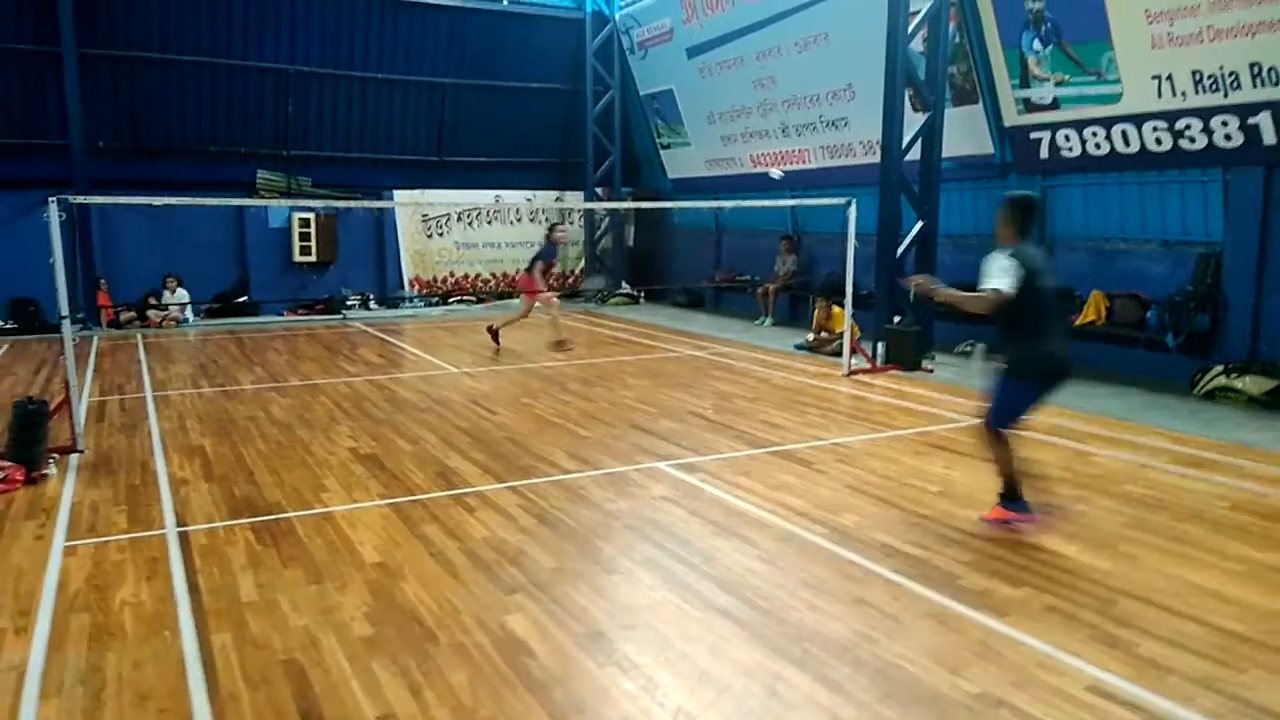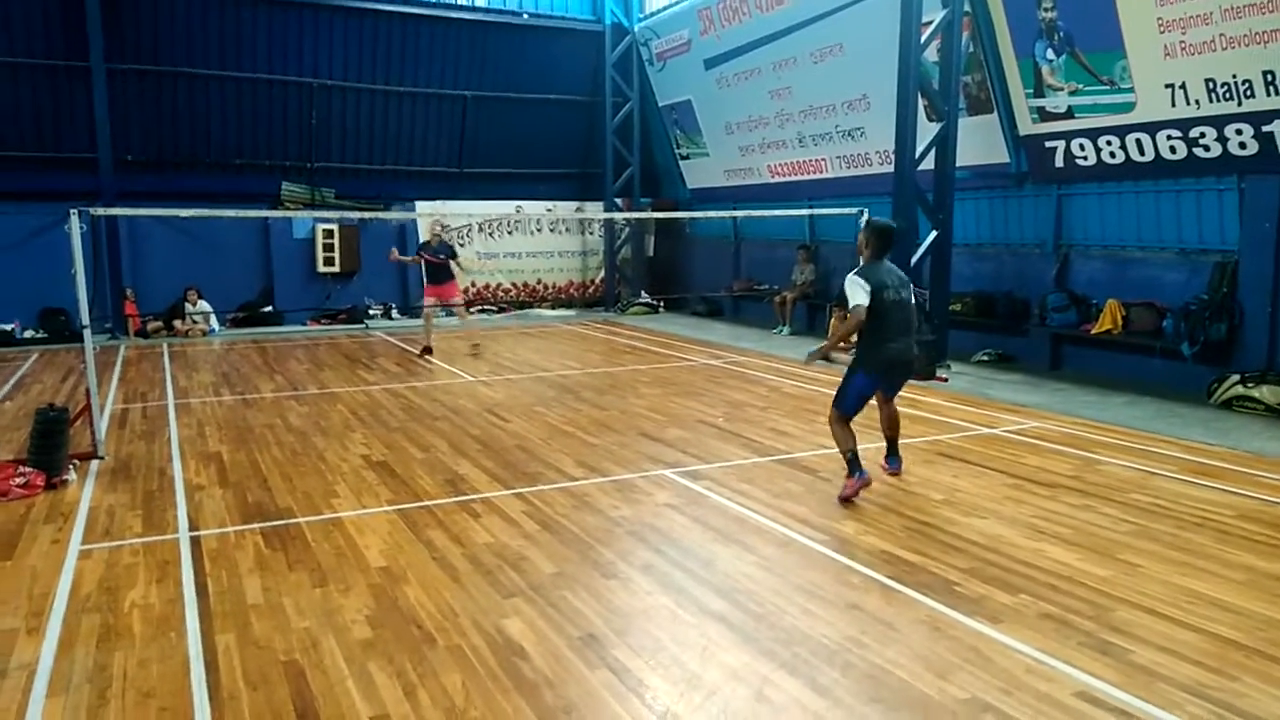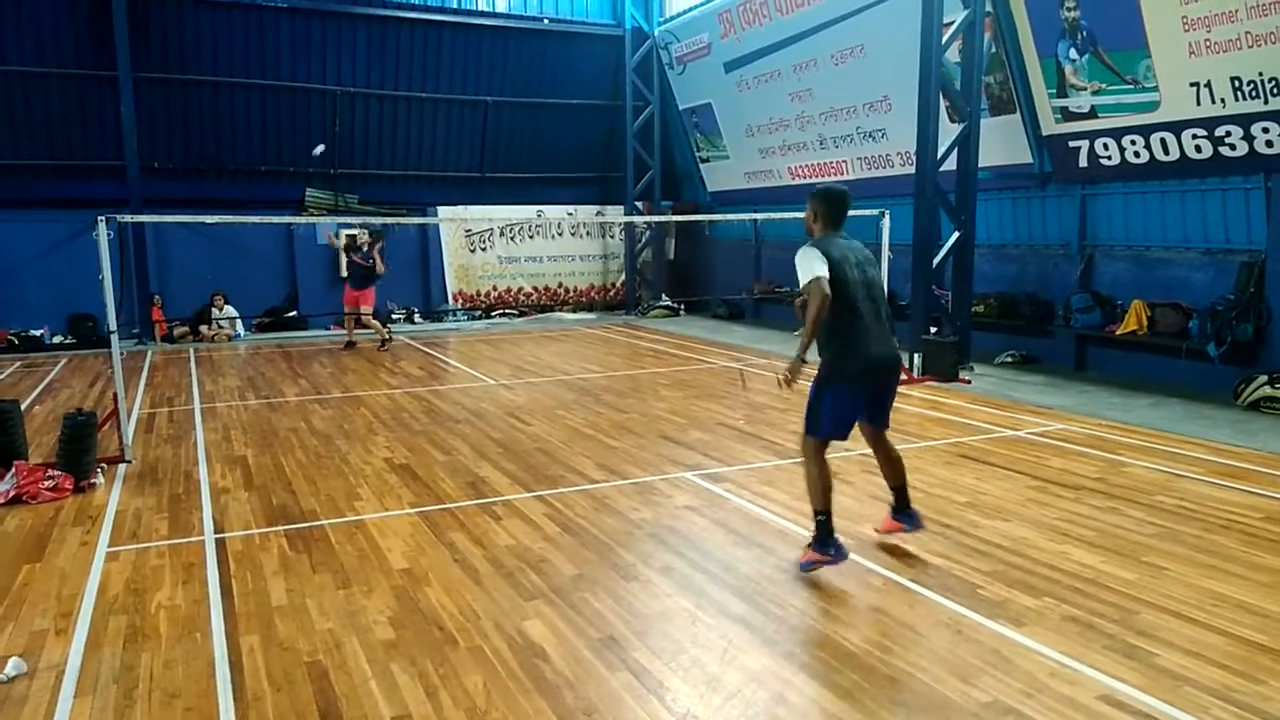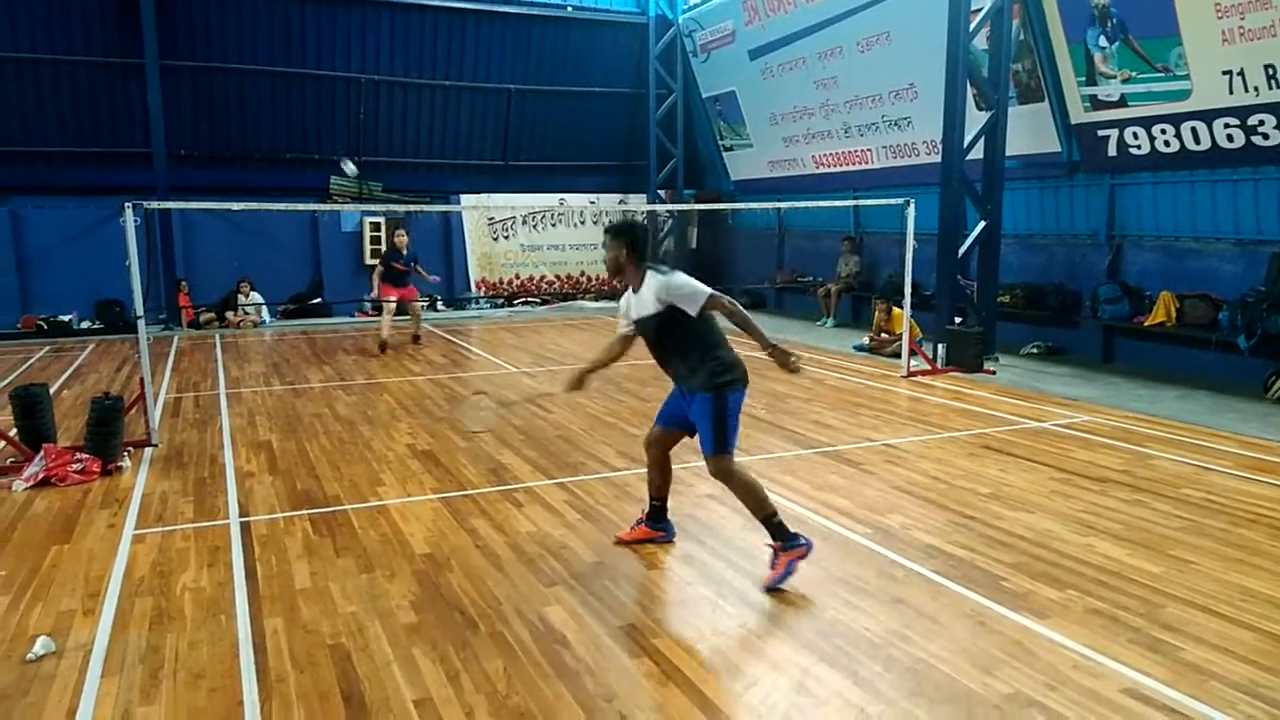
dt=1s
person 1, frame 1
left shoulder: (1002, 260)
right shoulder: (1035, 257)
left elbow: (986, 305)
left wrist: (937, 289)
left hip: (1028, 362)
right hip: (1052, 359)
left knee: (992, 430)
right knee: (996, 426)
left ankle: (1019, 503)
right ankle: (1011, 503)
person 1, frame 2
left shoulder: (858, 278)
right shoulder: (901, 276)
left elbow: (858, 319)
left wrist: (826, 347)
left hip: (873, 360)
right hip: (905, 358)
left knee: (838, 418)
right knee: (885, 402)
left ankle: (855, 473)
right ankle: (893, 458)
person 1, frame 3
left shoulder: (812, 251)
right shoulder: (861, 251)
left elbow: (821, 295)
left wrist: (799, 355)
left hip: (846, 363)
right hip: (884, 360)
left knee: (812, 448)
right knee: (877, 438)
left ankle: (825, 541)
right ankle: (903, 513)
person 1, frame 4
left shoulder: (666, 283)
right shoulder: (630, 300)
left elbow: (724, 304)
right elbow: (621, 343)
left wrist: (769, 347)
right wrist: (586, 371)
left hip: (717, 382)
right hip: (689, 385)
left knee: (721, 465)
right knee: (655, 444)
left ankle: (788, 542)
right ankle: (657, 522)
